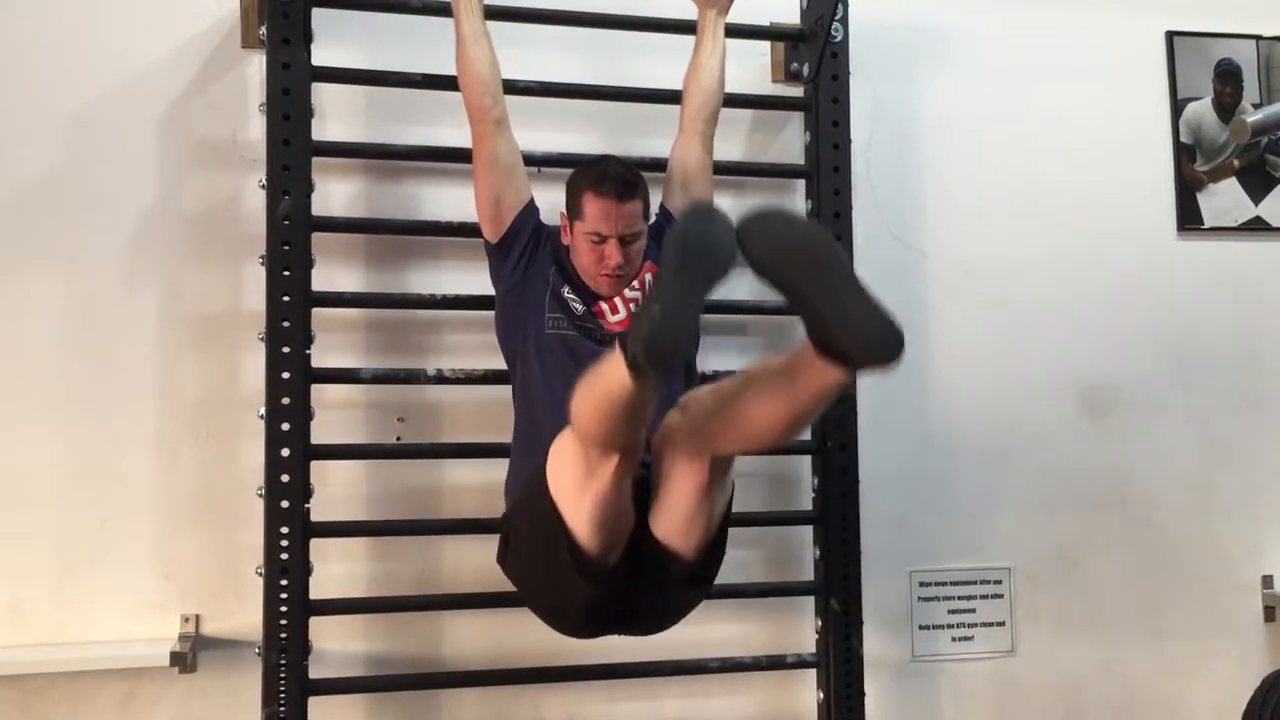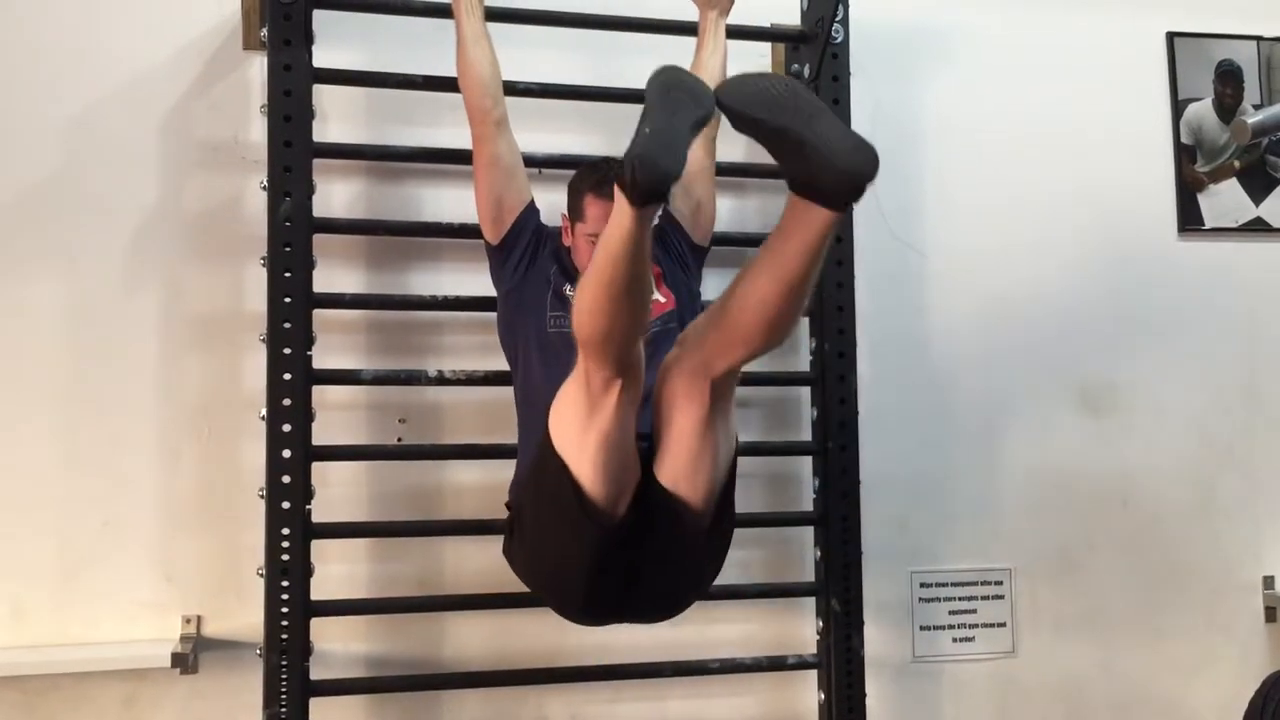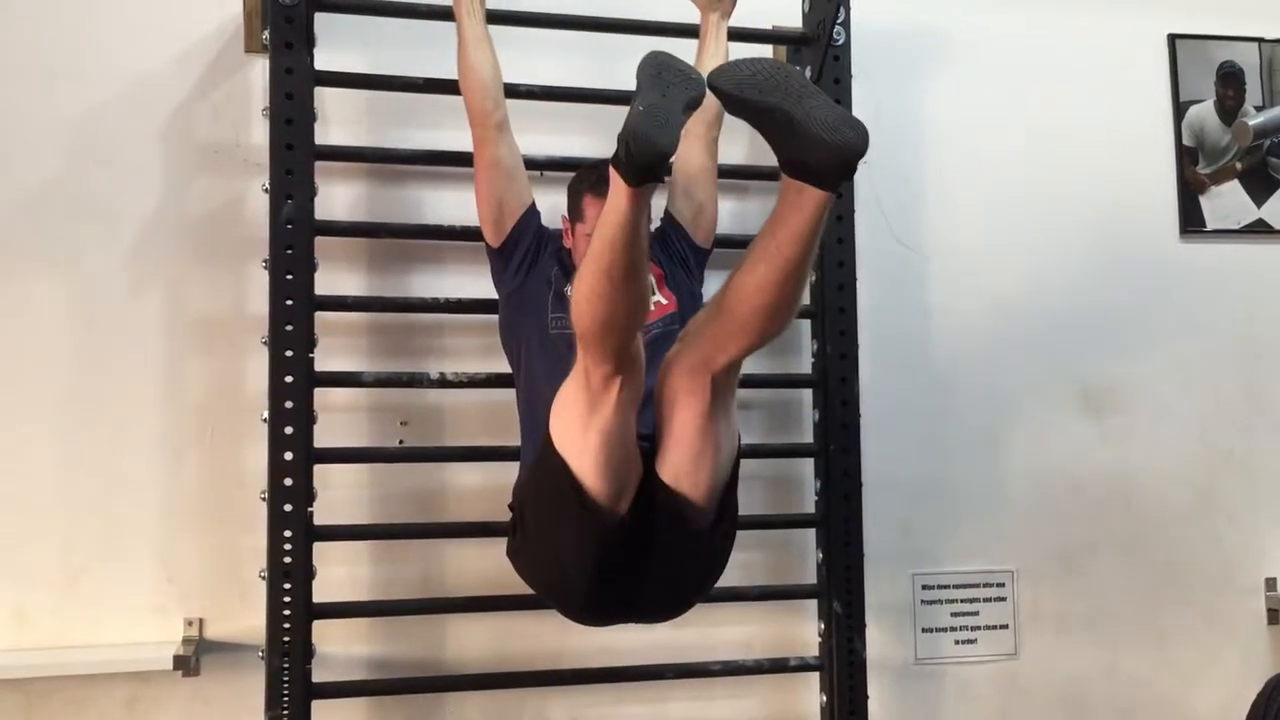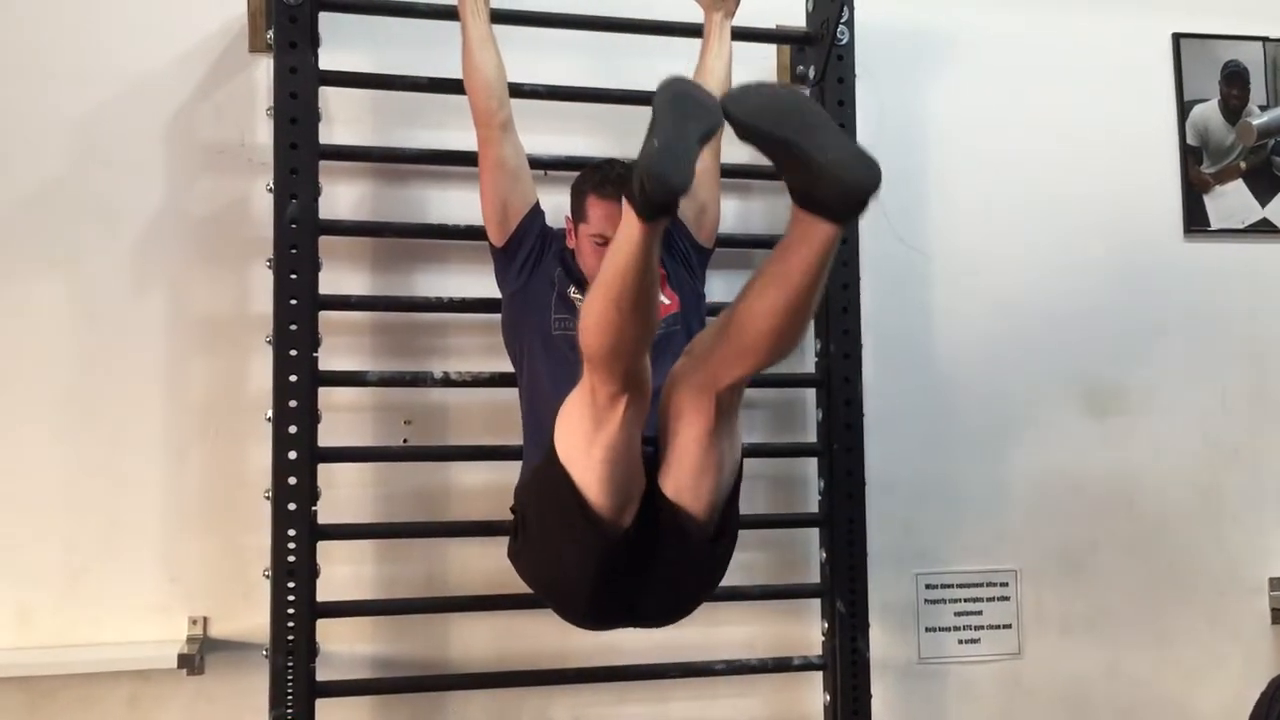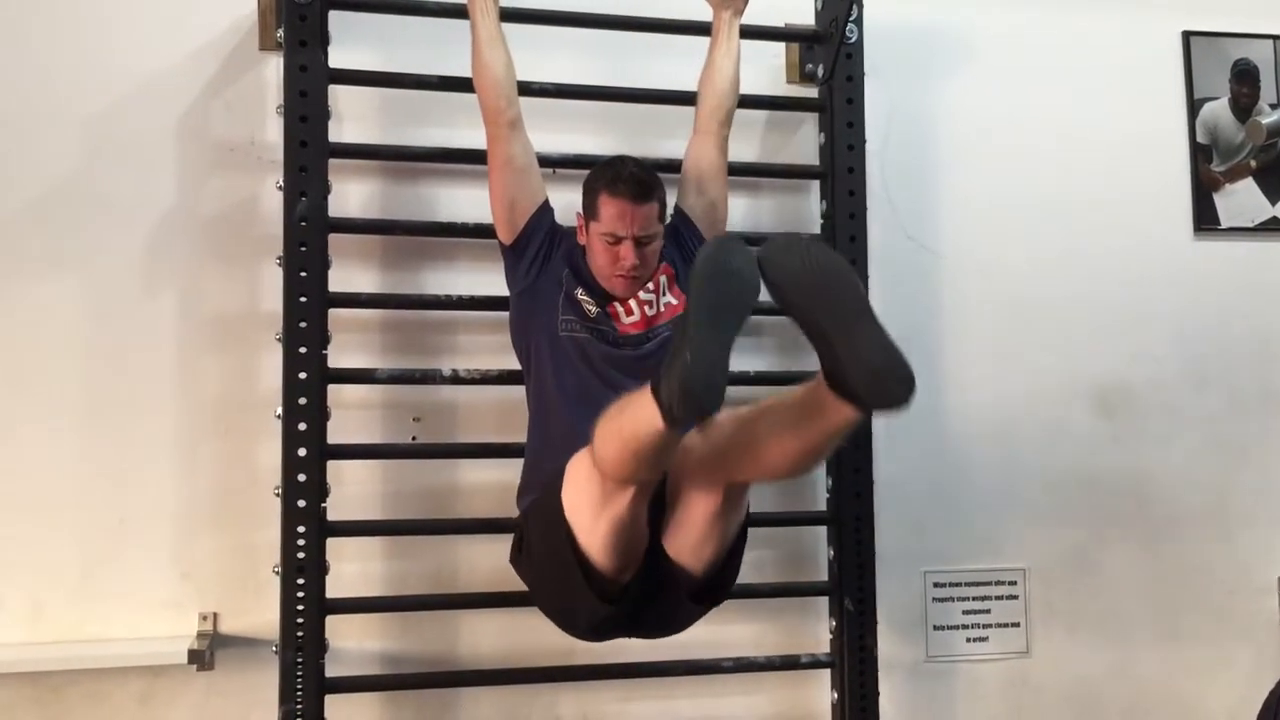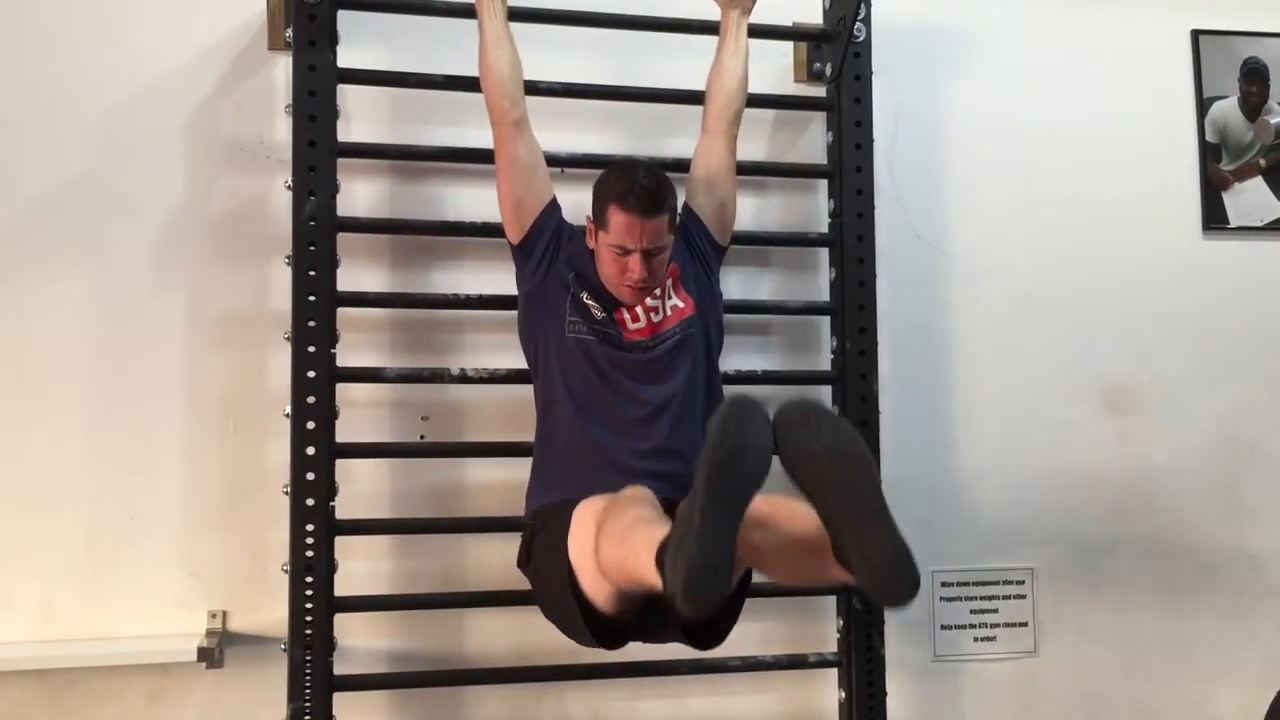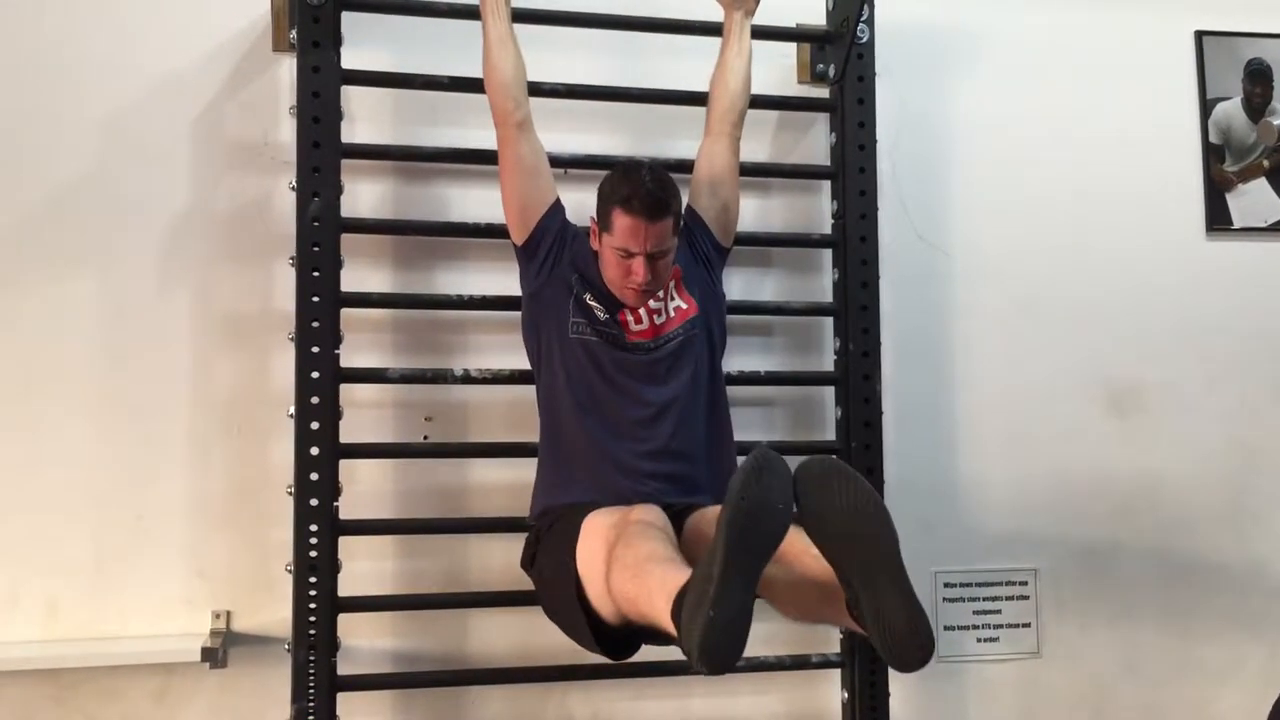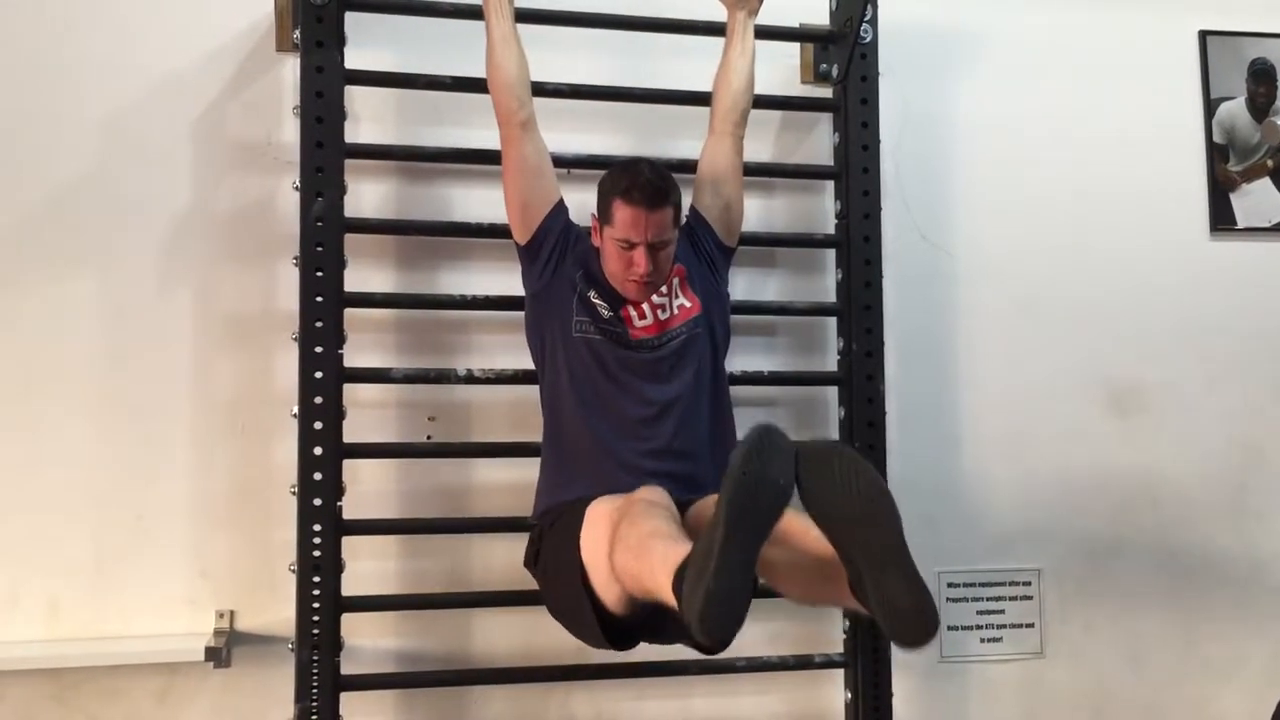
dt=0.4s
person 1, frame 1
left shoulder: (665, 261)
right shoulder: (529, 269)
left elbow: (697, 130)
right elbow: (489, 125)
left hip: (664, 562)
right hip: (565, 555)
left knee: (694, 424)
right knee: (603, 426)
left ankle: (836, 351)
right ankle: (649, 351)
person 1, frame 2
left shoulder: (672, 265)
right shoulder: (531, 268)
left elbow: (700, 132)
right elbow: (489, 124)
left hip: (673, 549)
right hip: (573, 546)
left knee: (698, 361)
right knee: (611, 357)
left ankle: (819, 190)
right ankle: (643, 186)
person 1, frame 3
left shoulder: (674, 264)
right shoulder: (531, 268)
left elbow: (702, 133)
right elbow: (490, 127)
left hip: (678, 545)
right hip: (576, 546)
left knee: (703, 354)
right knee: (609, 354)
person 1, frame 4
left shoulder: (677, 266)
right shoulder: (534, 271)
left elbow: (709, 137)
right elbow: (494, 127)
left hip: (677, 552)
right hip: (578, 550)
left knee: (704, 375)
right knee: (616, 371)
left ankle: (823, 205)
person 1, frame 5
left shoulder: (684, 264)
right shoulder: (544, 270)
left elbow: (712, 130)
right elbow: (504, 125)
left hip: (682, 570)
right hip: (580, 561)
left knee: (714, 447)
right knee: (624, 446)
left ankle: (851, 381)
right ankle: (680, 381)
person 1, frame 6
left shoulder: (694, 265)
right shoulder: (552, 269)
left elbow: (720, 129)
right elbow: (510, 123)
left hip: (695, 551)
right hip: (581, 547)
left knee: (737, 514)
right knee: (631, 511)
left ankle: (858, 546)
right ankle: (688, 548)
person 1, frame 7
left shoulder: (697, 265)
right shoulder: (556, 270)
left elbow: (723, 130)
right elbow: (515, 125)
left hip: (696, 524)
right hip: (585, 538)
left knee: (736, 534)
right knee: (639, 530)
left ankle: (864, 597)
right ankle: (698, 607)
person 1, frame 8
left shoulder: (700, 266)
right shoulder: (558, 271)
left elbow: (726, 131)
right elbow: (518, 126)
left hip: (698, 522)
right hip: (588, 539)
left knee: (749, 519)
right knee: (646, 511)
left ankle: (867, 578)
right ankle: (700, 580)
